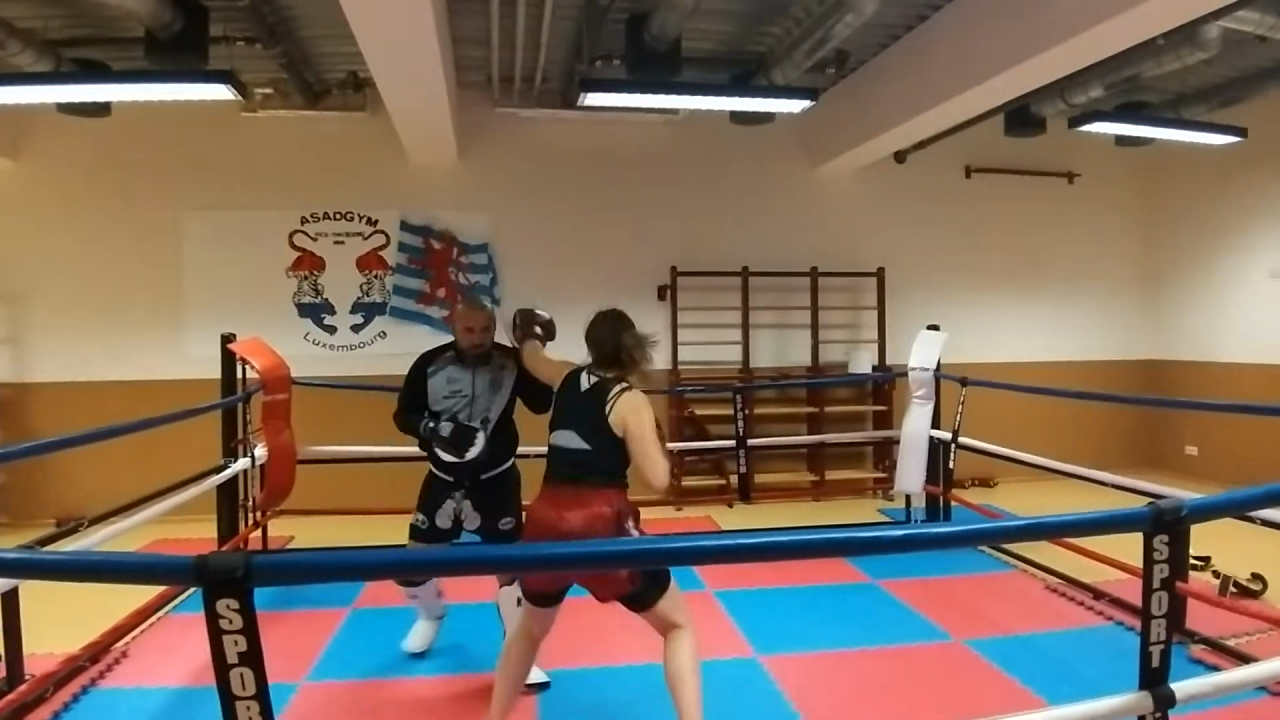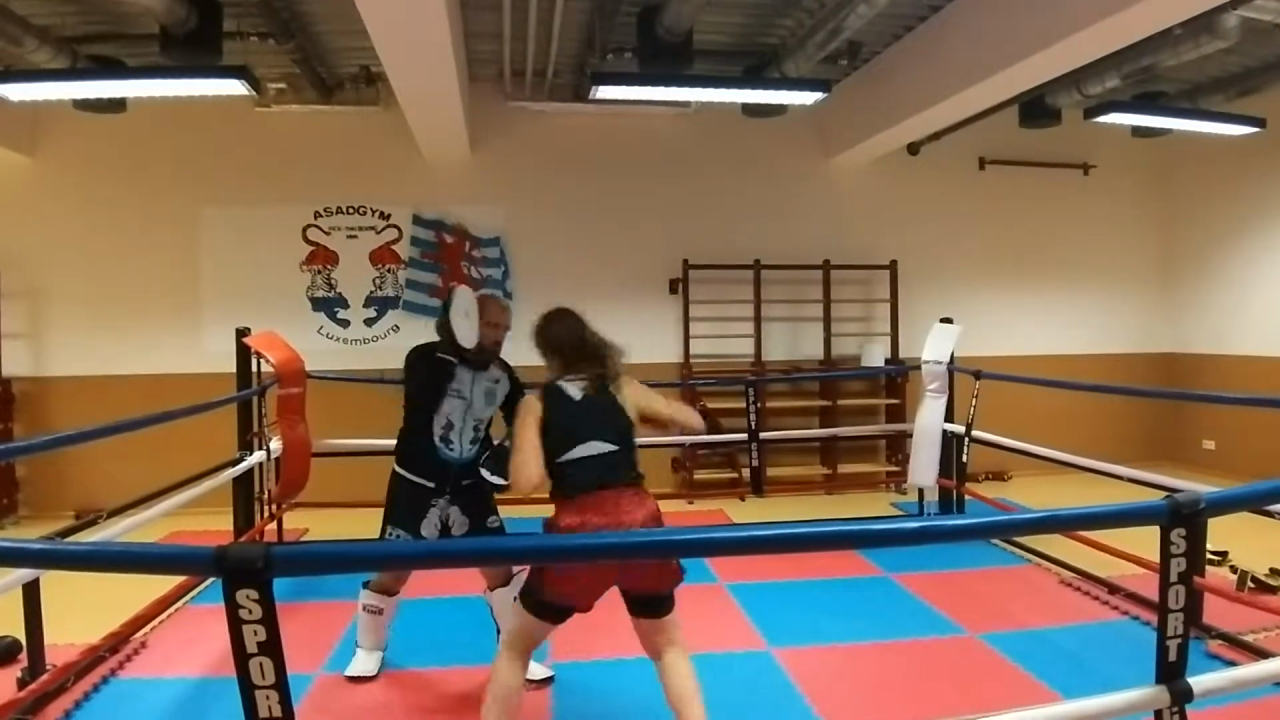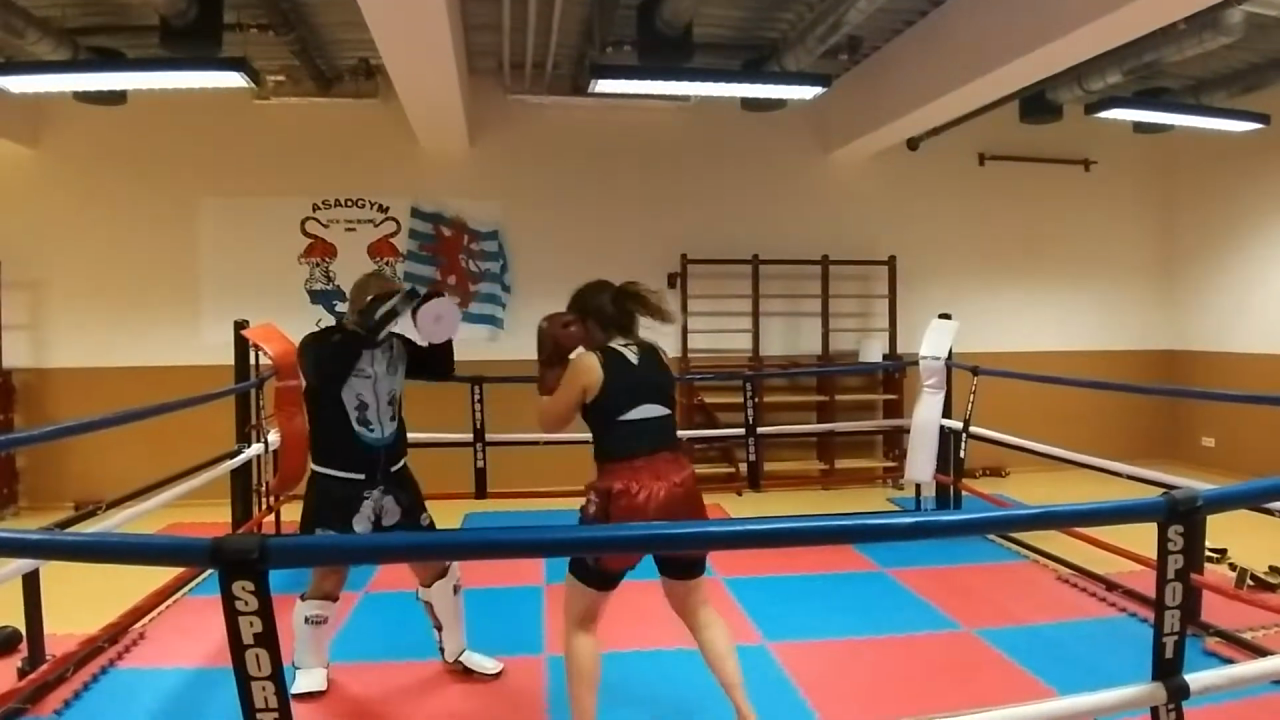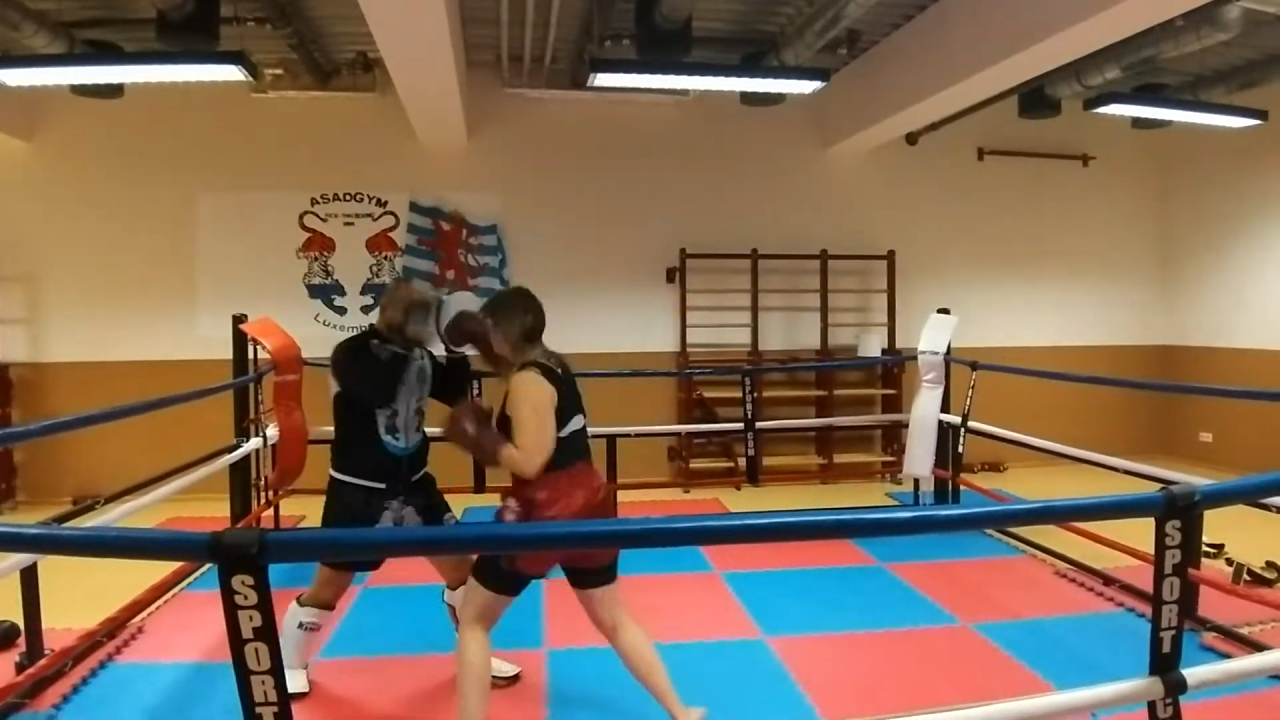
dt=0.7s
person 1, frame 1
left shoulder: (567, 377)
right shoulder: (631, 401)
left elbow: (531, 357)
right elbow: (657, 480)
left wrist: (527, 333)
right wrist: (649, 441)
left hip: (548, 522)
right hip: (601, 526)
left knee: (531, 629)
right knee: (678, 626)
person 1, frame 2
left shoulder: (536, 403)
right shoulder: (622, 389)
left elbow: (525, 484)
right elbow: (693, 423)
left hip: (579, 535)
right hip: (638, 527)
left knee: (517, 644)
right knee: (667, 649)
person 1, frame 3
left shoulder: (588, 364)
right shoulder: (656, 356)
left elbow: (550, 422)
left wrist: (552, 365)
left hip: (624, 499)
right hip: (678, 489)
left knee: (577, 622)
right knee: (699, 612)
person 1, frame 4
left shoulder: (525, 381)
right shoulder: (550, 362)
left elbow: (528, 463)
left wrist: (479, 441)
right wrist: (486, 345)
left hip: (543, 509)
right hip: (589, 500)
left knee: (474, 622)
right knee: (610, 618)
person 2, frame 1
left shoulder: (508, 362)
right shoulder: (429, 366)
left elbow: (542, 403)
right elbow: (403, 416)
right wrist: (432, 429)
left hip: (495, 478)
right hip: (445, 479)
right ankle: (430, 614)
person 2, frame 2
left shoulder: (502, 373)
right shoulder: (426, 359)
left elbow: (520, 416)
right elbow: (422, 405)
right wrist: (450, 352)
left hip: (469, 486)
right hip: (416, 485)
left knee: (501, 567)
right knee: (392, 571)
right ankle: (370, 647)
person 2, frame 3
left shoulder: (394, 345)
right shoulder: (320, 345)
left elbow: (439, 366)
right elbow: (326, 376)
right wrist: (367, 327)
left hip: (392, 477)
right hip: (337, 484)
left knee: (435, 564)
right knee: (327, 578)
left ankle: (455, 650)
right ankle: (310, 667)
person 2, frame 4
left shoulder: (419, 356)
right shoulder: (356, 351)
left elbow: (454, 393)
right elbow: (376, 392)
left wrist: (457, 350)
right wrist: (405, 344)
left hip: (414, 484)
right hip: (357, 490)
left knee: (461, 565)
right knee: (330, 585)
right ankle: (290, 664)
